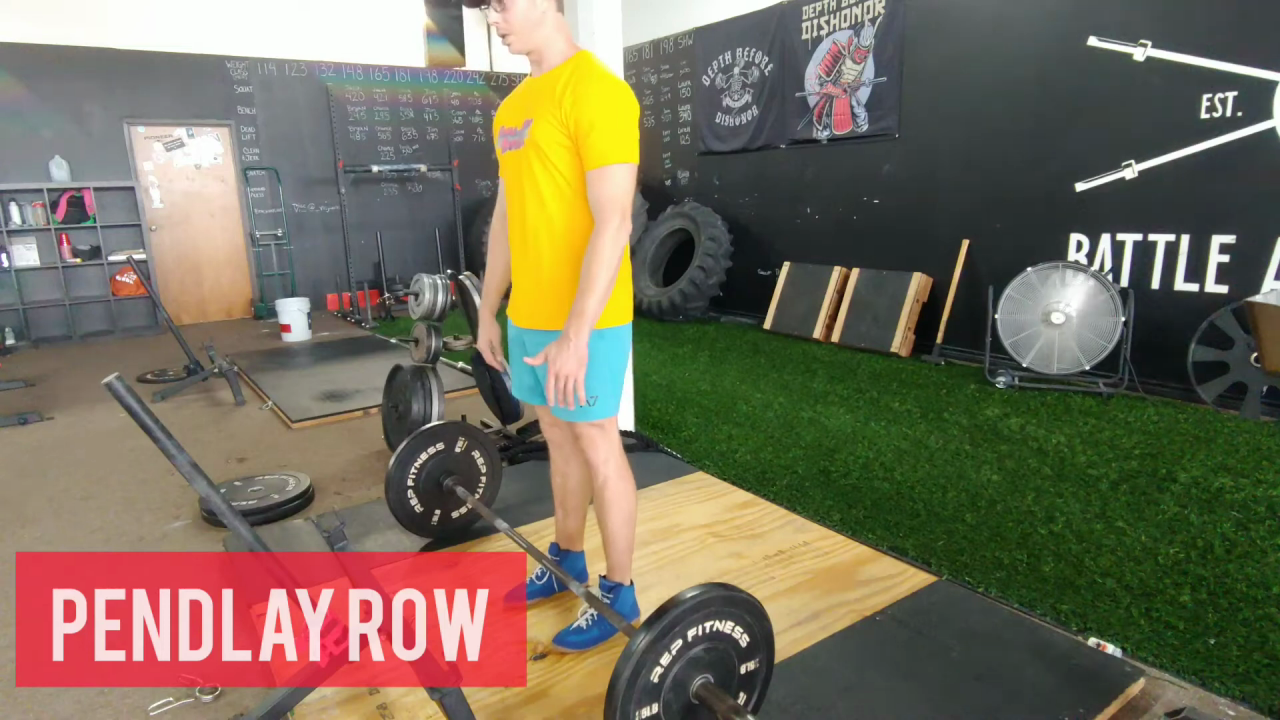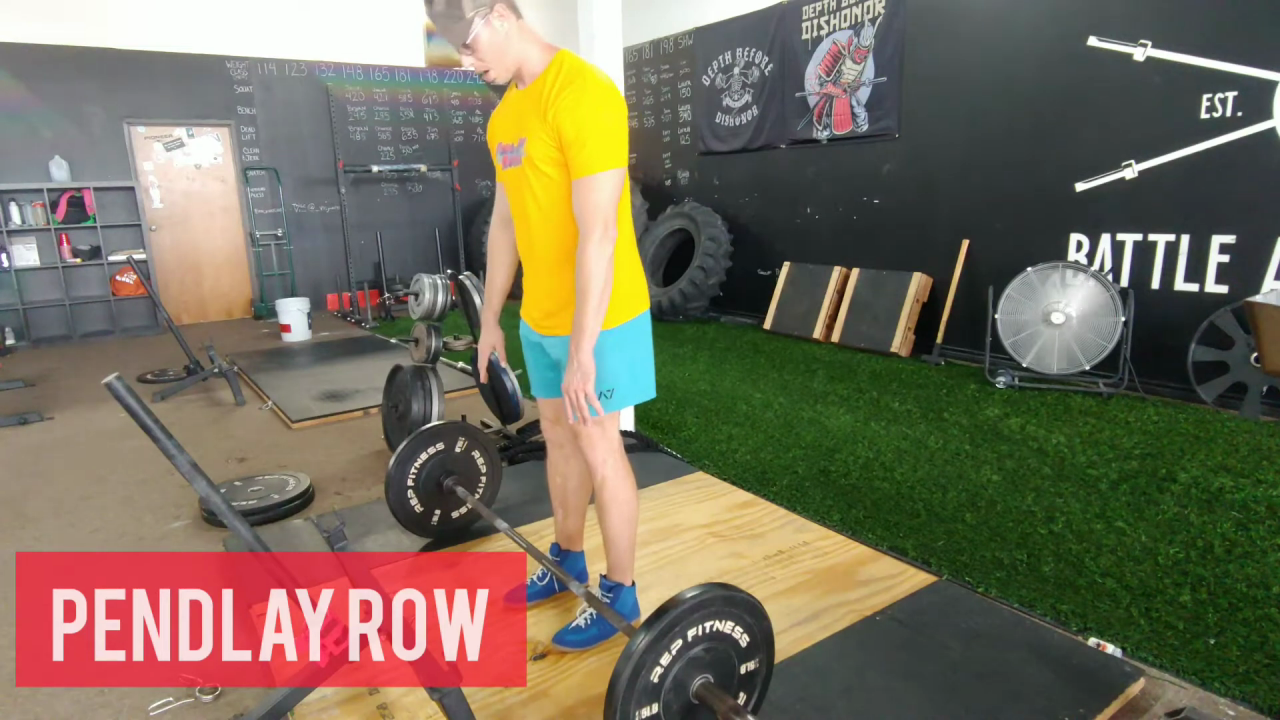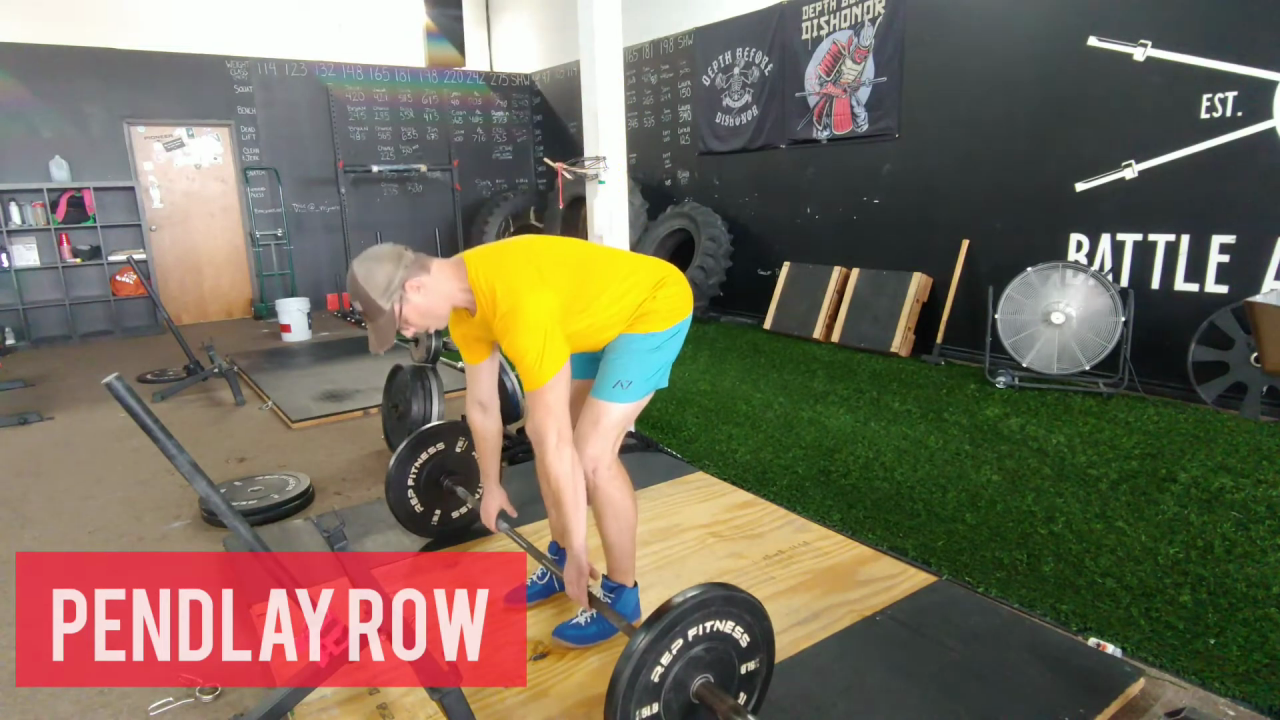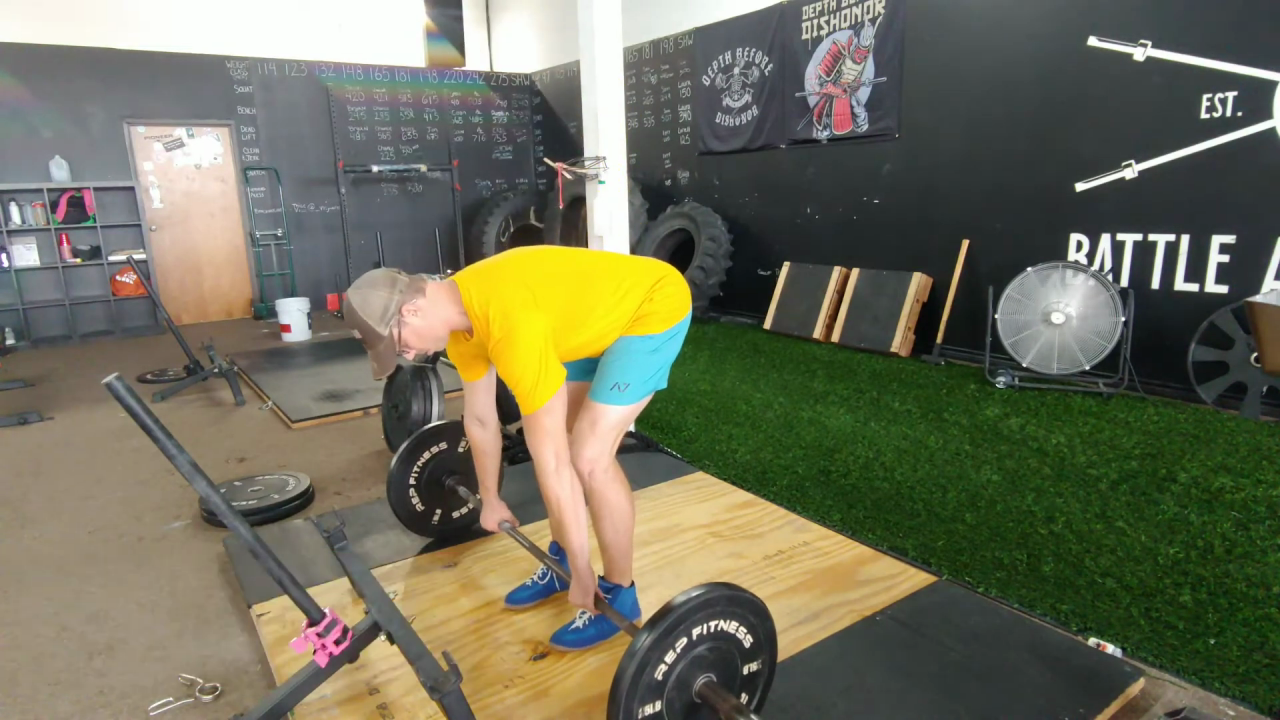
dt=1s
person 1, frame 1
left shoulder: (596, 92)
right shoulder: (514, 104)
left elbow: (613, 224)
left wrist: (576, 334)
right wrist: (489, 310)
left hip: (583, 318)
right hip: (529, 313)
left knee: (595, 445)
right knee: (558, 438)
left ankle: (618, 593)
right ankle: (567, 558)
person 1, frame 2
left shoulder: (584, 95)
right shoulder: (506, 113)
left elbow: (598, 234)
left wrist: (584, 351)
right wrist: (490, 319)
left hip: (599, 313)
right hip: (543, 313)
left knee: (597, 446)
right knee: (558, 435)
left ankle: (620, 595)
right ankle: (567, 560)
person 1, frame 3
left shoulder: (518, 306)
right shoulder: (461, 299)
left elbow: (558, 444)
right elbow: (481, 404)
left wrist: (578, 555)
right wrist: (490, 487)
left hip: (654, 306)
right hip: (605, 310)
left knee: (593, 454)
right knee: (541, 429)
left ankle: (621, 595)
right ankle: (557, 561)
person 1, frame 4
left shoulder: (511, 327)
right shoulder: (458, 311)
left elbow: (554, 465)
right elbow: (480, 419)
left wrist: (582, 573)
right wrist: (490, 499)
left hip: (654, 306)
right hip: (604, 310)
left knee: (589, 455)
right knee: (549, 434)
left ankle: (619, 594)
right ankle: (561, 562)
